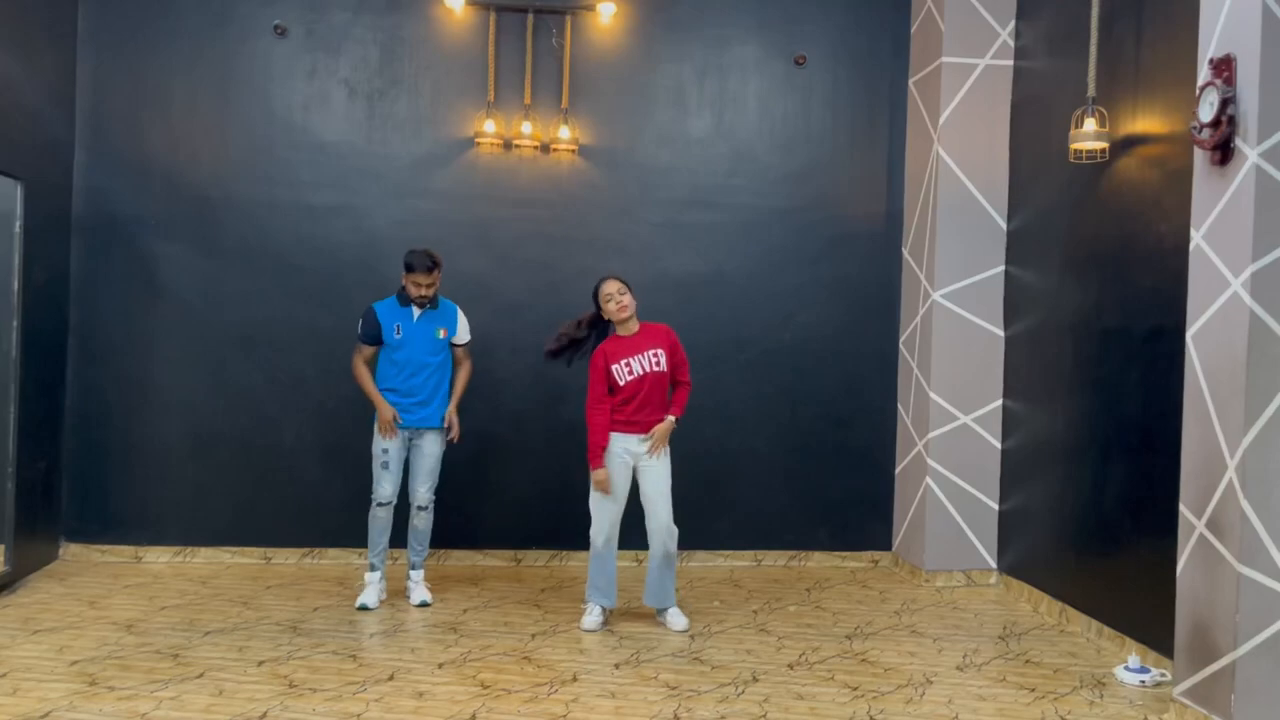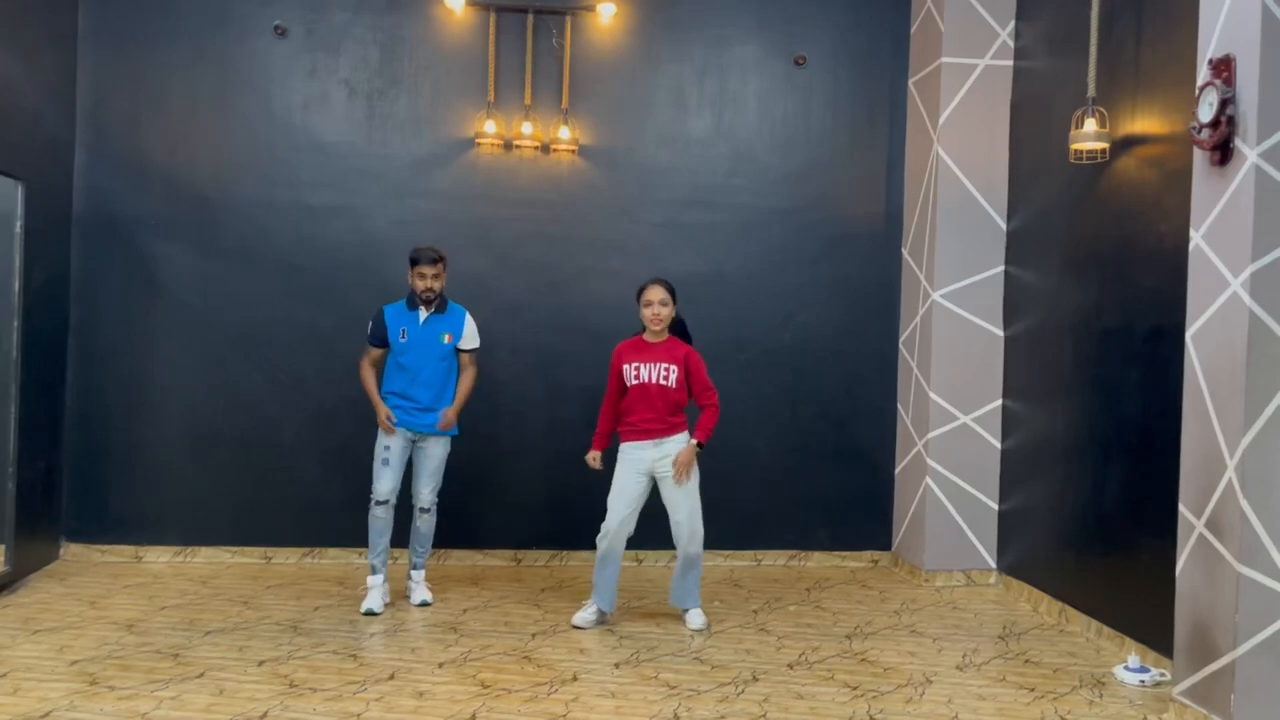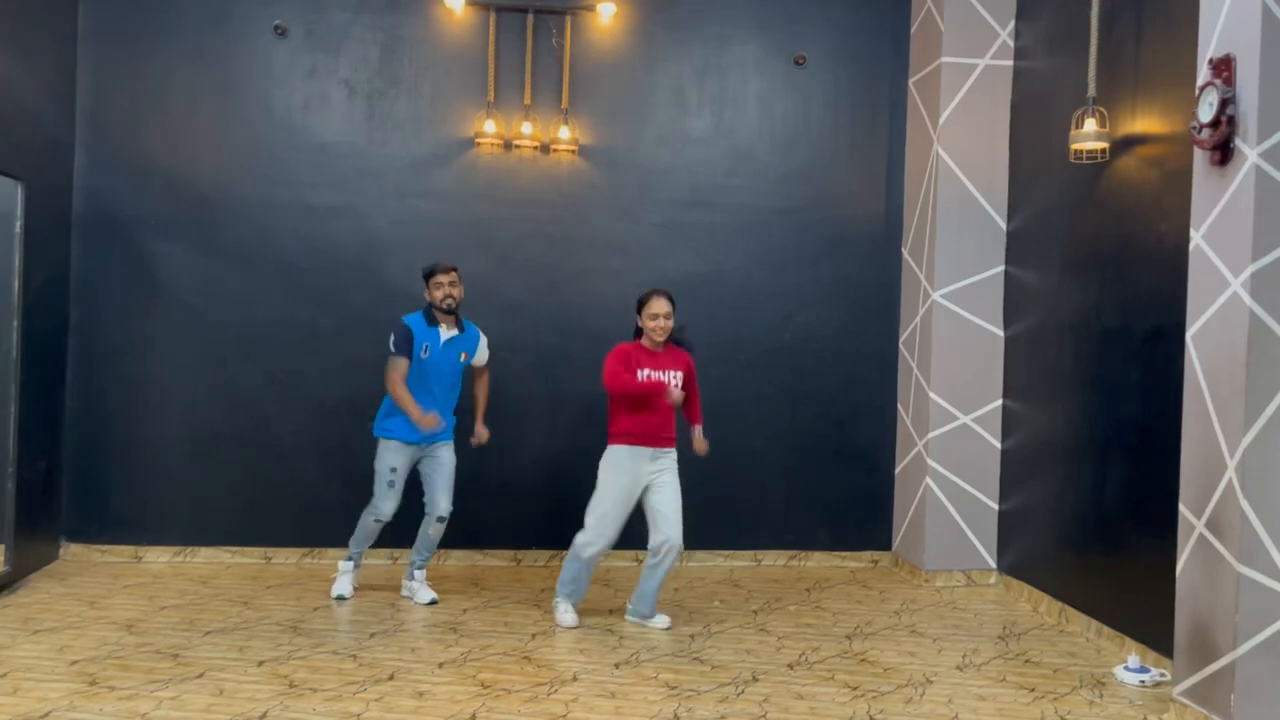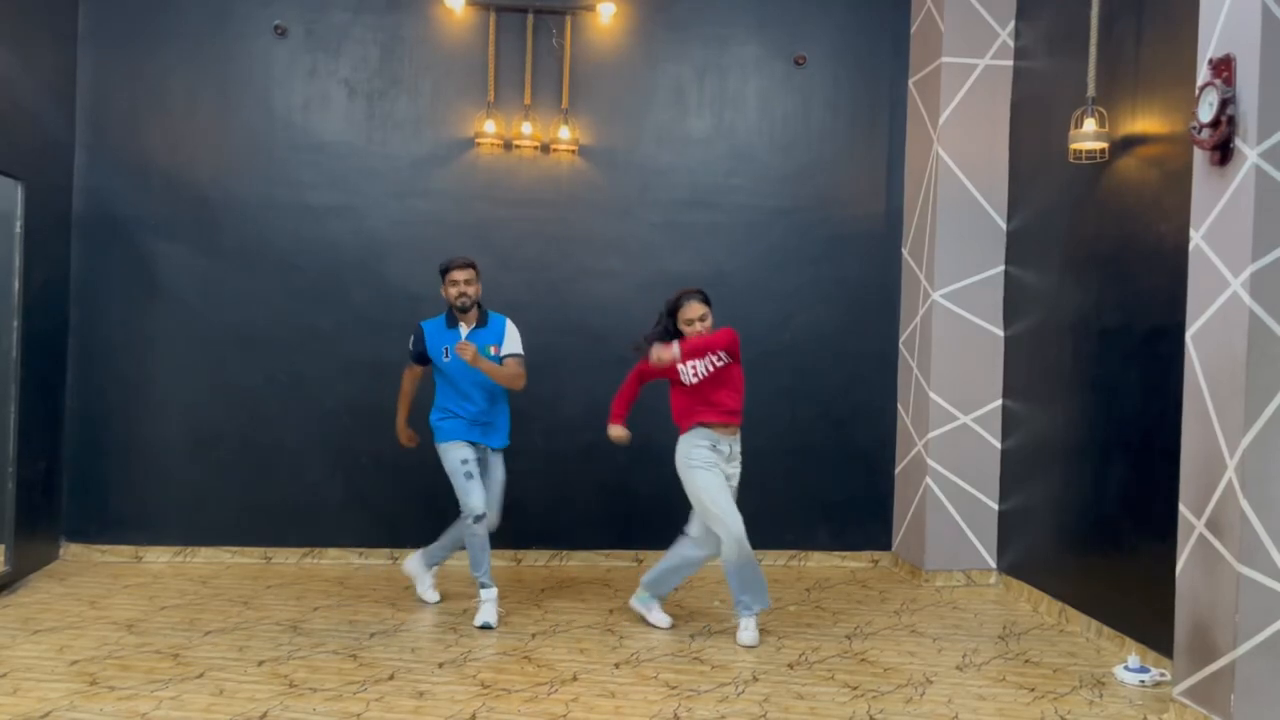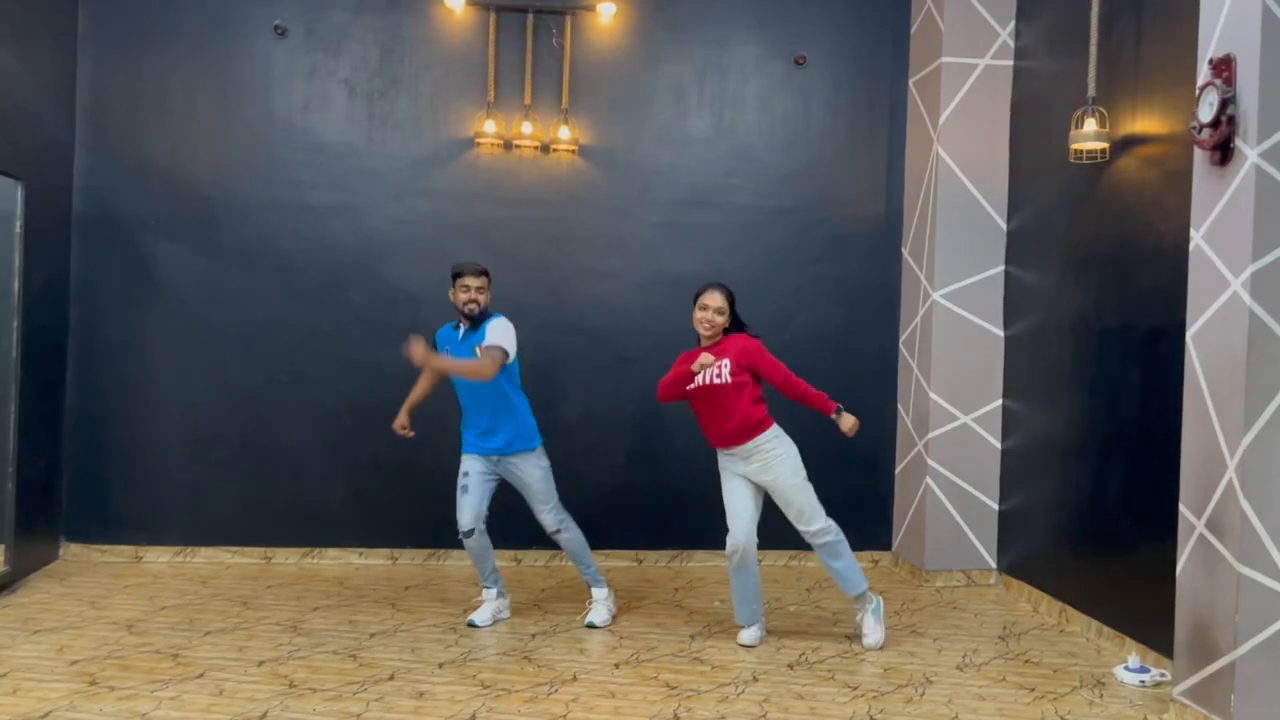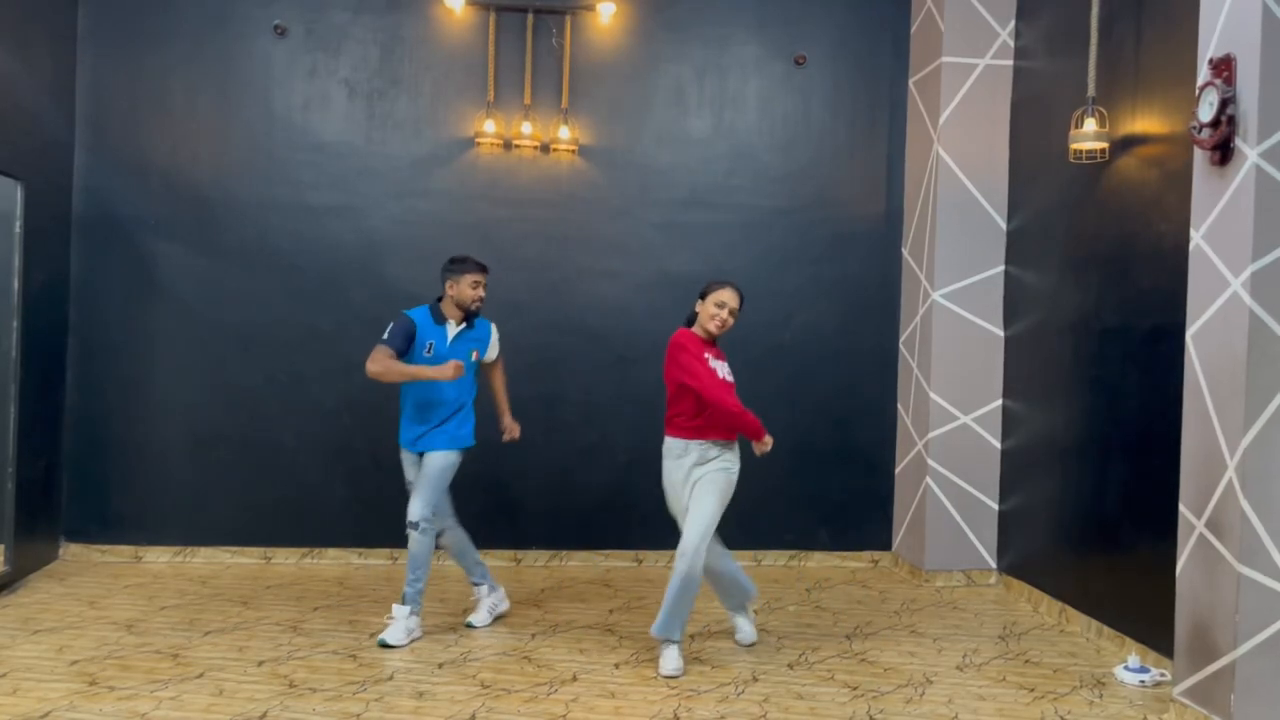
dt=0.5s
person 1, frame 1
left shoulder: (453, 315)
right shoulder: (378, 313)
left elbow: (463, 362)
right elbow: (361, 362)
left wrist: (453, 406)
right wrist: (379, 404)
left hip: (432, 424)
right hip: (392, 420)
left knee: (423, 500)
right knee: (384, 496)
left ankle: (416, 576)
right ankle: (375, 577)
person 1, frame 2
left shoulder: (460, 319)
right shoulder: (388, 316)
left elbow: (468, 369)
right elbow: (368, 363)
left wrist: (455, 409)
right wrist: (378, 405)
left hip: (436, 427)
right hip: (396, 423)
left knee: (425, 502)
right knee: (383, 495)
left ankle: (416, 577)
right ankle: (377, 581)
person 1, frame 3
left shoulder: (474, 337)
right shoulder: (408, 328)
left elbow: (481, 374)
right elbow: (393, 380)
left wrist: (479, 420)
right wrist: (417, 415)
left hip: (440, 437)
right hip: (398, 433)
left knee: (441, 510)
right knee: (383, 510)
left ankle: (415, 576)
right ankle: (349, 563)
person 1, frame 4
left shoulder: (503, 328)
right shoulder: (429, 332)
left elbow: (518, 380)
right elbow: (412, 374)
left wrist: (478, 361)
right wrist: (402, 422)
left hip: (492, 438)
right hip: (454, 434)
left knee: (488, 519)
right knee: (475, 510)
left ankle: (424, 563)
right ankle: (487, 596)
person 1, frame 5
left shoulder: (499, 327)
right shoulder: (444, 336)
left elbow: (486, 370)
right elbow: (436, 372)
left wrist: (430, 358)
right wrist: (405, 409)
left hip: (520, 447)
right hip: (477, 450)
left knee: (553, 520)
right knee: (468, 525)
left ankle: (599, 591)
right ankle: (495, 596)
person 1, frame 6
left shoulder: (485, 332)
right shoulder: (412, 323)
right elbow: (376, 367)
left wrist: (505, 414)
right wrist: (432, 372)
left hip: (449, 440)
right hip: (412, 439)
left knee: (419, 518)
right knee: (441, 525)
left ankle: (407, 614)
right ankle: (490, 593)
person 2, frame 1
left shoulder: (663, 336)
right shoulder: (602, 353)
left elbow: (682, 382)
right elbow: (597, 410)
left wrist: (670, 420)
right wrist: (597, 462)
left hip: (652, 441)
right hip: (614, 443)
left knee: (662, 526)
right knee: (604, 527)
left ankle: (664, 603)
right ankle: (597, 603)
person 2, frame 2
left shoulder: (685, 354)
right shoulder: (623, 352)
left elbow: (709, 404)
right elbow: (612, 401)
left wrist: (694, 445)
right wrist: (598, 444)
left hip: (675, 449)
right hip: (633, 450)
left knee: (689, 532)
right knee: (613, 528)
left ankle: (690, 604)
right ankle: (600, 603)
person 2, frame 3
left shoulder: (682, 359)
right shoulder: (626, 352)
left elbow: (691, 393)
right elbow: (612, 382)
left wrist: (697, 427)
right wrist: (662, 389)
left hip: (664, 459)
right hip: (626, 454)
left knee: (669, 541)
right knee: (598, 534)
left ankle: (641, 607)
right ankle: (566, 597)
person 2, frame 4
left shoulder: (726, 339)
right shoulder: (667, 355)
left elbow: (719, 340)
right elbow: (634, 379)
left wrist: (677, 352)
right wrist: (616, 420)
left hip: (729, 448)
right hip: (697, 451)
left knee: (702, 539)
right knee: (732, 534)
left ankle: (647, 596)
right ankle: (749, 612)
person 2, frame 5
left shoulder: (743, 347)
right shoulder: (687, 360)
left elbow: (787, 382)
right elbow: (664, 395)
left wrist: (835, 410)
right wrist: (693, 370)
left hip: (768, 448)
right hip: (730, 460)
left knee: (816, 526)
right knee: (740, 538)
left ankle: (865, 602)
right ankle: (749, 620)
person 2, frame 6
left shoulder: (716, 352)
right shoulder: (681, 342)
right elbow: (714, 396)
right wrist: (757, 432)
left hip: (720, 457)
right hip: (680, 454)
left knee: (692, 549)
right knee: (703, 545)
left ankle: (669, 639)
right ankle: (741, 606)
